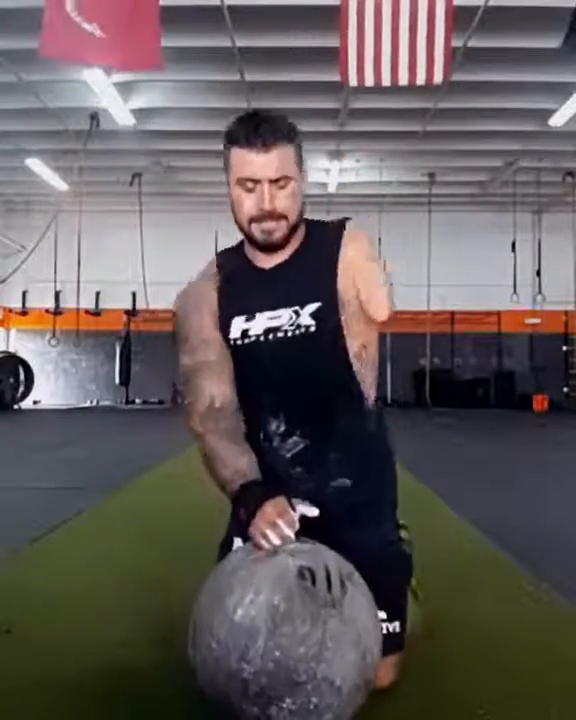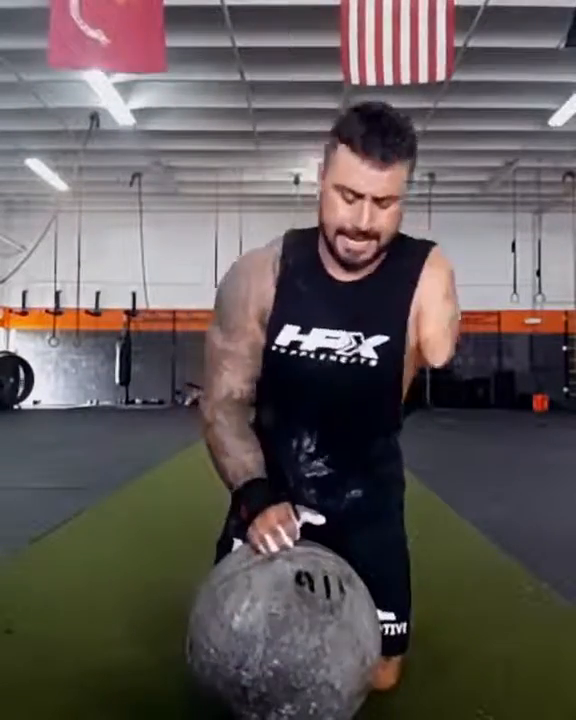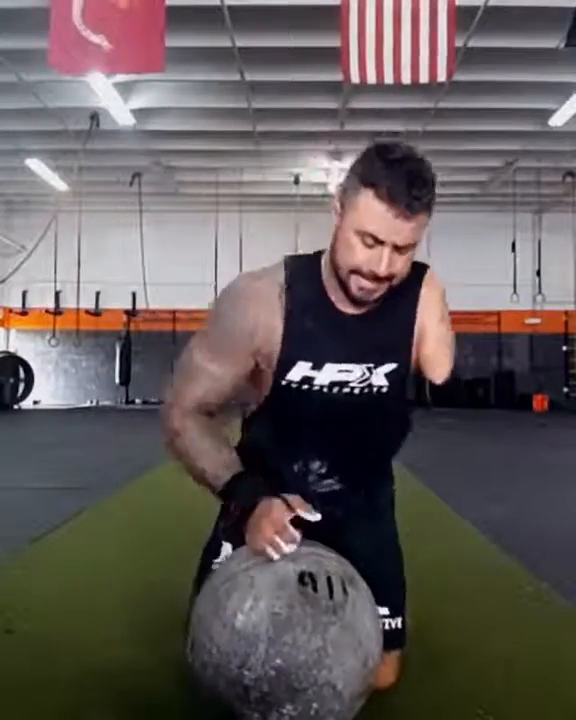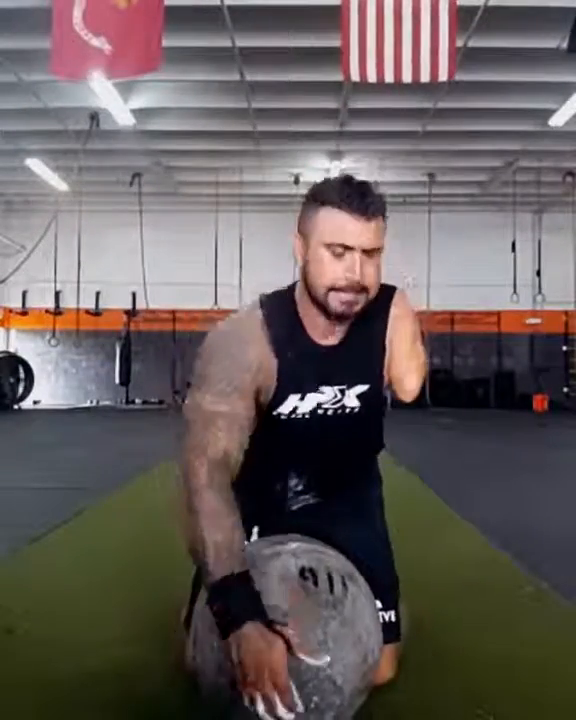
dt=0.3s
person 1, frame 1
left shoulder: (349, 250)
right shoulder: (205, 296)
right elbow: (210, 416)
right wrist: (252, 497)
left hip: (358, 486)
right hip: (268, 491)
left knee: (376, 672)
left ankle: (393, 567)
person 1, frame 2
left shoulder: (426, 274)
right shoulder: (257, 276)
right elbow: (224, 404)
right wrist: (256, 496)
left hip: (367, 494)
right hip: (274, 490)
left knee: (379, 675)
person 1, frame 3
left shoulder: (425, 296)
right shoulder: (259, 302)
right elbow: (185, 413)
right wrist: (244, 501)
left hip: (360, 501)
right hip: (265, 492)
left knee: (380, 672)
person 1, frame 4
left shoulder: (395, 316)
right shoulder: (243, 342)
right elbow: (207, 474)
right wrist: (240, 618)
left hip: (348, 504)
right hip: (261, 505)
left knee: (377, 669)
